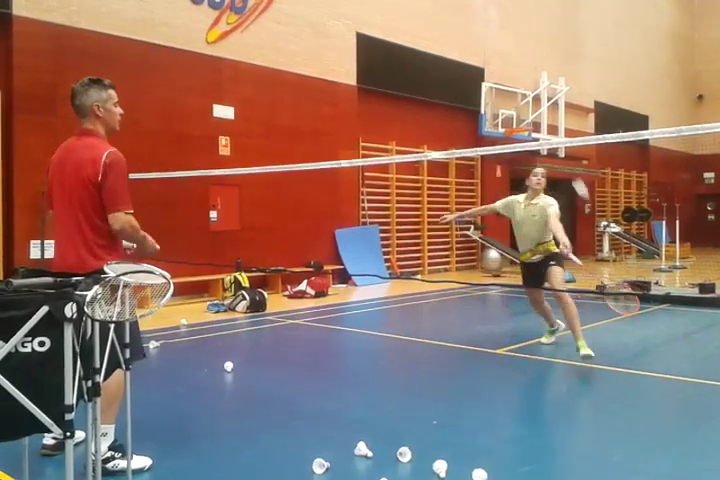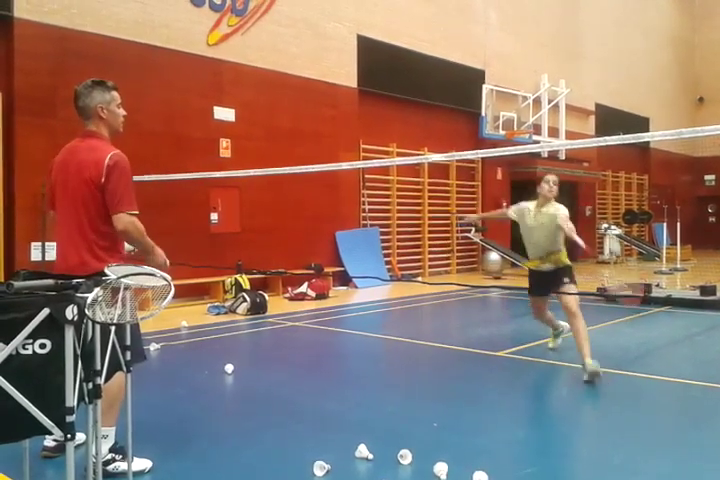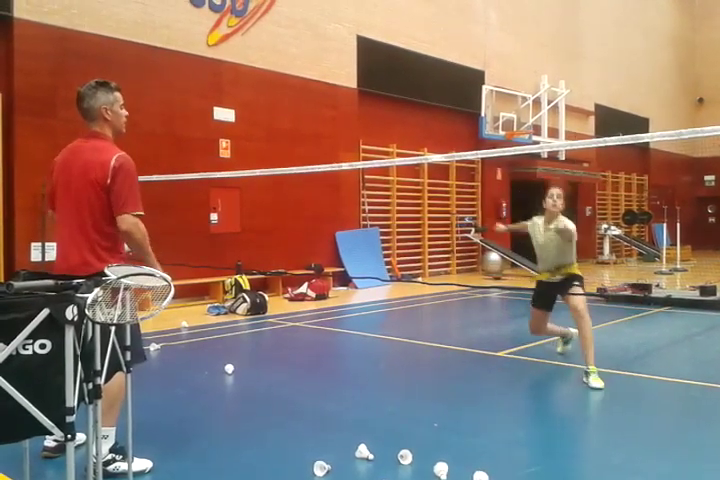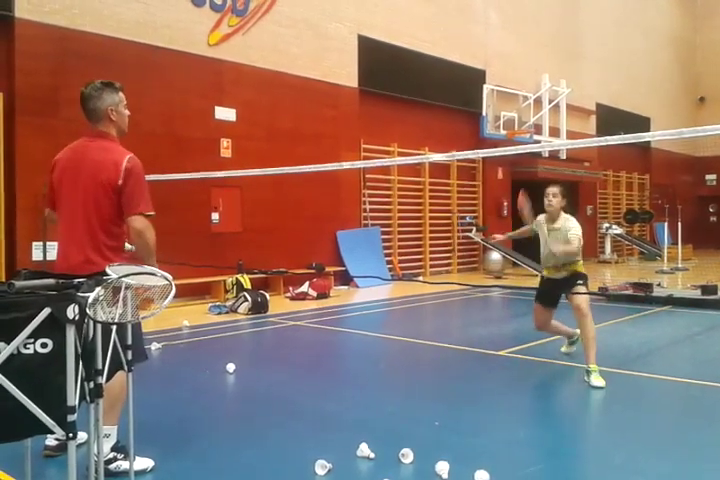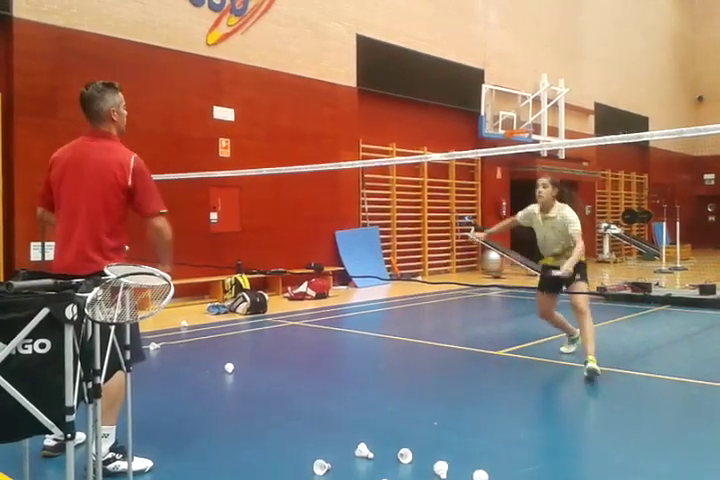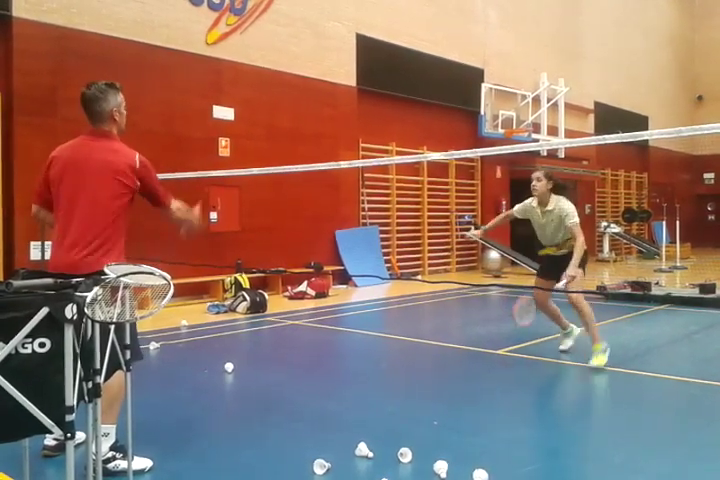
dt=0.1s
person 1, frame 1
left shoulder: (60, 155)
right shoulder: (108, 157)
right elbow: (119, 221)
right wrist: (147, 243)
left hip: (66, 270)
right hip: (101, 273)
right knee: (117, 359)
left ankle: (56, 432)
right ankle: (105, 449)
person 1, frame 2
left shoulder: (62, 157)
right shoulder: (111, 159)
right elbow: (124, 223)
right wrist: (152, 252)
left hip: (67, 273)
right hip: (102, 275)
right knee: (117, 362)
left ankle: (57, 434)
right ankle: (106, 451)
person 1, frame 3
left shoulder: (63, 158)
right shoulder: (116, 160)
right elbow: (130, 226)
right wrist: (152, 264)
left hip: (66, 274)
right hip: (103, 276)
right knee: (117, 363)
left ankle: (56, 434)
right ankle: (106, 451)
person 1, frame 4
left shoulder: (64, 157)
right shoulder: (124, 161)
left elbow: (51, 213)
right elbow: (139, 227)
right wrist: (151, 270)
left hip: (67, 272)
right hip: (105, 275)
right knee: (118, 362)
left ankle: (57, 433)
right ankle: (107, 450)
person 1, frame 5
left shoulder: (62, 157)
right shoulder: (129, 163)
left elbow: (44, 212)
right elbow: (158, 224)
right wrist: (165, 264)
left hip: (63, 272)
right hip: (104, 275)
right knee: (118, 360)
left ankle: (58, 434)
right ankle: (107, 450)
person 1, frame 6
left shoulder: (59, 155)
right shoulder: (131, 161)
left elbow: (39, 211)
right elbow: (171, 208)
right wrist: (191, 218)
left hip: (61, 271)
right hip: (101, 273)
right knee: (116, 360)
left ankle: (56, 434)
right ankle: (107, 450)
person 2, frame 1
left shoulder: (549, 202)
right shoulder: (513, 202)
left elbow: (554, 224)
right elbow: (486, 209)
left wrist: (563, 238)
right wrist: (457, 215)
left hip: (548, 254)
right hip: (527, 258)
left knee: (560, 292)
right knee: (536, 302)
left ankle: (580, 343)
right ankle: (554, 326)
person 2, frame 2
left shoulder: (559, 210)
right shoulder: (525, 208)
left elbow: (566, 224)
right elbow: (504, 213)
left wrist: (571, 232)
right wrist: (480, 216)
left hip: (558, 265)
right hip: (536, 267)
left knee: (572, 309)
right knee: (539, 314)
left ankle: (588, 363)
right ankle: (559, 327)
person 2, frame 3
left shoulder: (567, 225)
right shoulder: (535, 222)
left elbow: (569, 236)
right elbow: (524, 226)
left wrist: (563, 229)
right wrist: (506, 228)
left hip: (569, 276)
right hip: (545, 279)
left knee: (579, 310)
right knee: (536, 329)
left ankle: (590, 370)
right ankle: (566, 334)
person 2, frame 4
left shoulder: (571, 223)
right shoulder: (540, 221)
left elbow: (576, 247)
right elbow: (529, 229)
left wrist: (562, 248)
right wrist: (506, 236)
left hip: (573, 273)
right hip: (550, 274)
left knee: (582, 309)
right knee: (541, 324)
left ankle: (592, 368)
right ankle: (572, 334)
person 2, frame 5
left shoulder: (566, 213)
right shoulder: (532, 212)
left elbow: (579, 245)
right elbow: (510, 222)
left wrist: (569, 264)
right wrist: (486, 233)
left hip: (572, 263)
right hip: (550, 263)
left knee: (581, 306)
right knee: (545, 312)
left ankle: (590, 361)
right ankle: (573, 333)
person 2, frame 6
left shoulder: (564, 206)
right shoulder: (530, 205)
left elbow: (579, 237)
right elbow: (507, 215)
left wrist: (573, 266)
right wrist: (482, 230)
left hip: (571, 254)
right hip: (550, 253)
left knee: (575, 298)
right knee: (540, 300)
left ankle: (599, 346)
right ankle: (568, 329)
